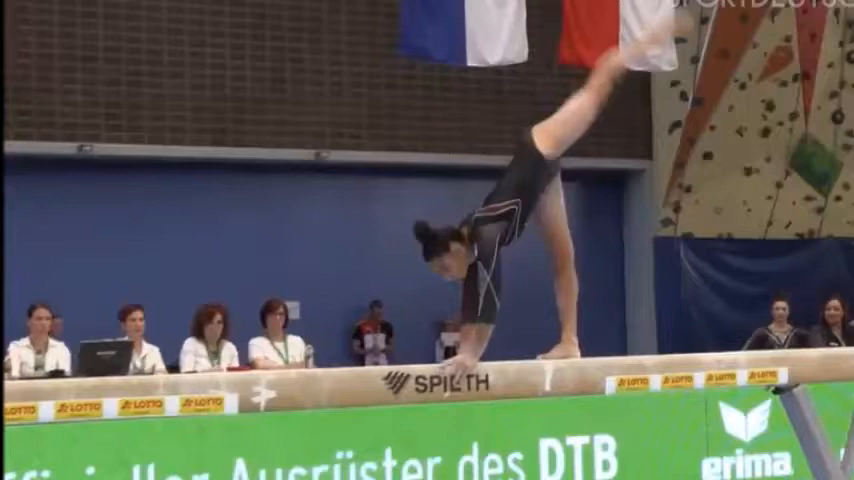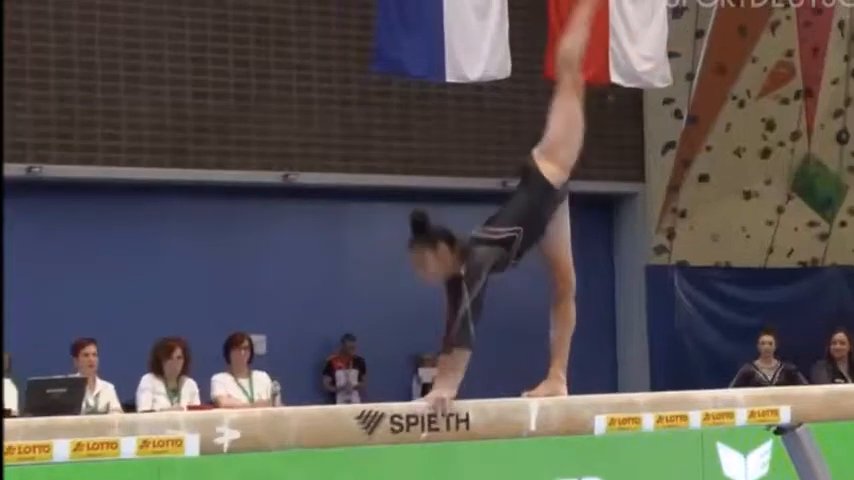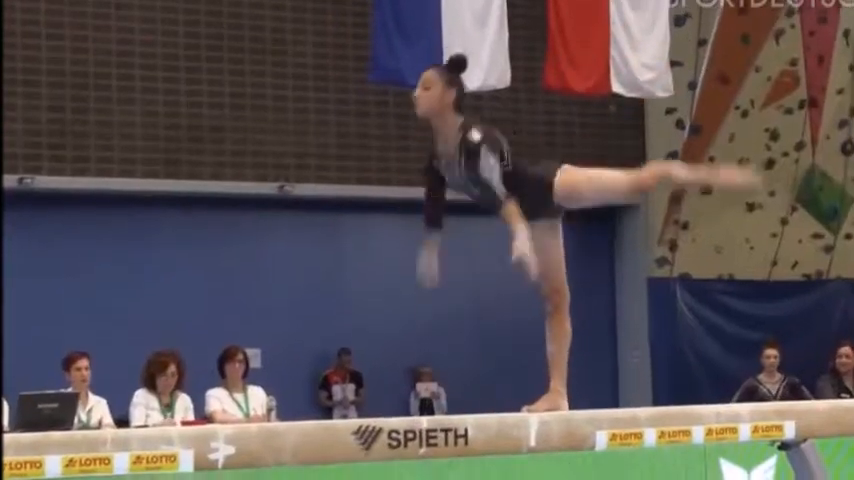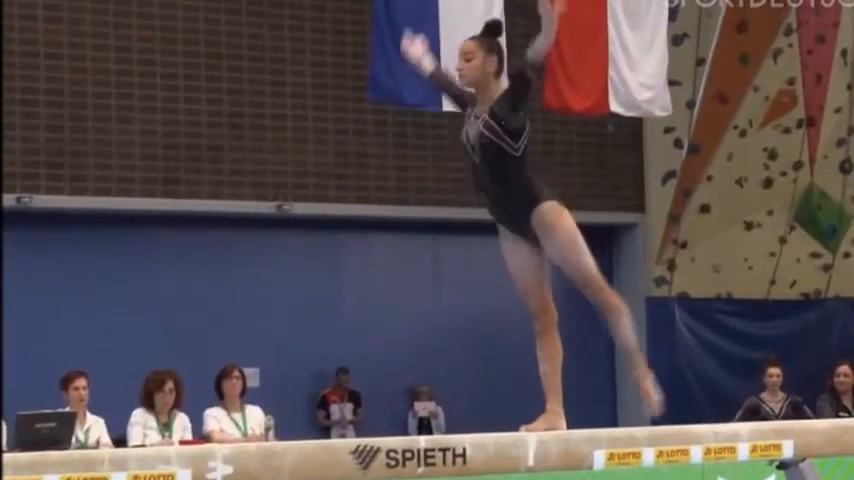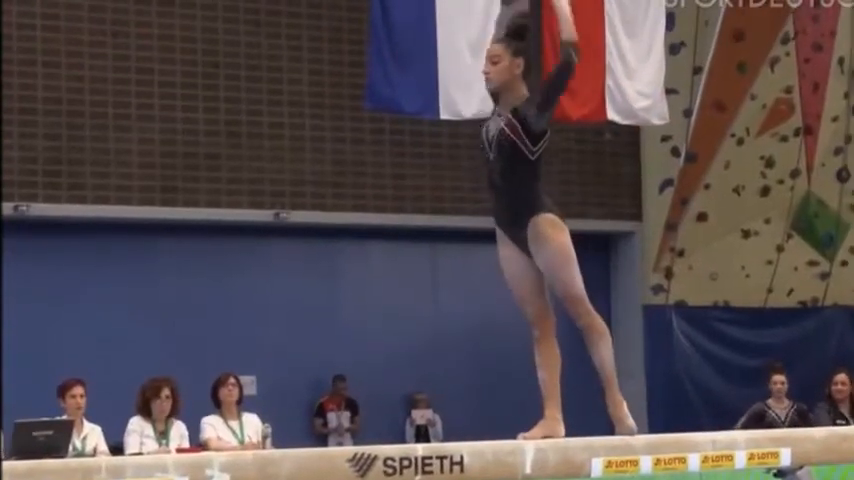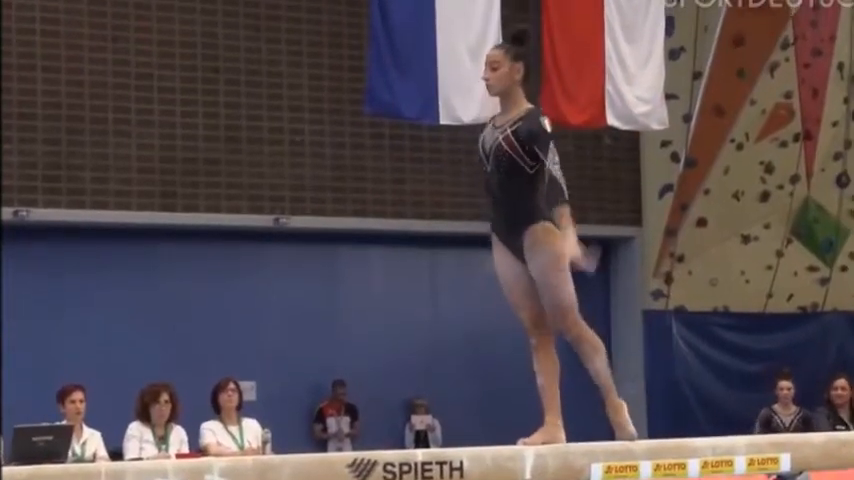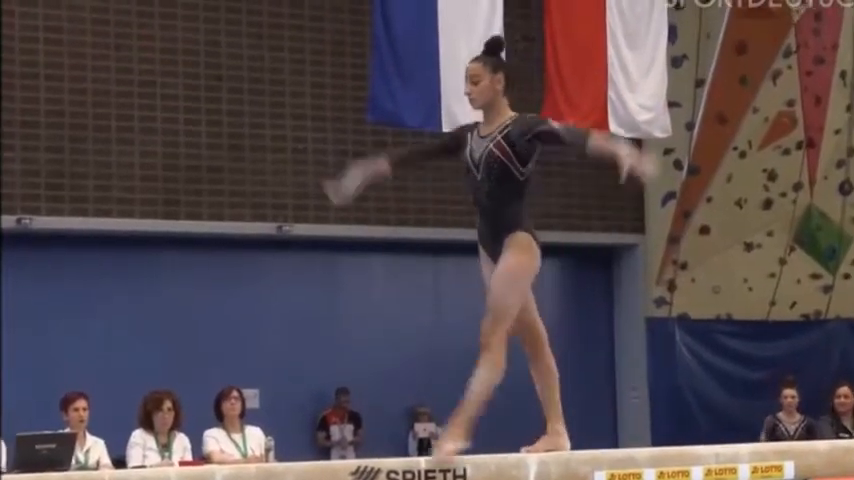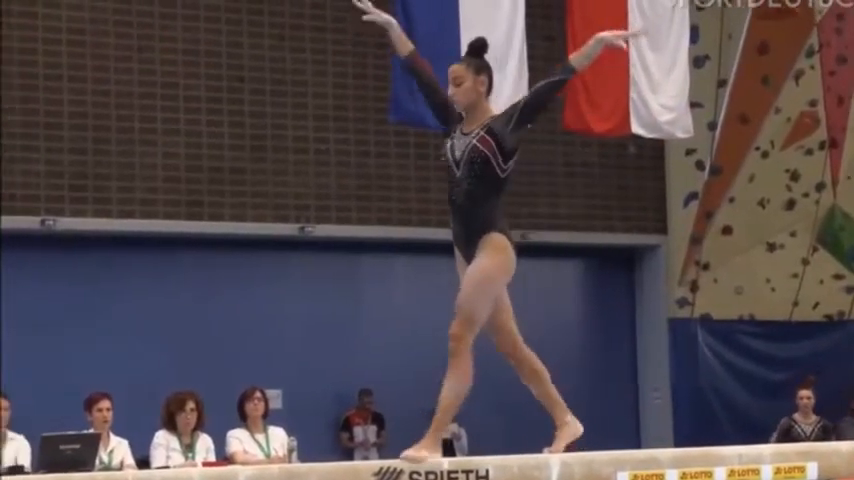
dt=0.3s
person 1, frame 1
left shoulder: (485, 239)
right shoulder: (470, 250)
left elbow: (489, 297)
right elbow: (474, 306)
left wrist: (469, 353)
right wrist: (468, 352)
left hip: (539, 151)
right hip: (540, 166)
left knee: (597, 84)
right knee: (563, 260)
right ankle: (569, 341)
person 1, frame 2
left shoulder: (474, 260)
right shoulder: (460, 269)
left elbow: (466, 325)
right elbow: (457, 333)
left wrist: (446, 386)
right wrist: (447, 384)
left hip: (543, 175)
right hip: (541, 197)
right knee: (563, 288)
person 1, frame 3
left shoulder: (476, 139)
right shoulder: (437, 155)
left elbow: (499, 188)
right elbow: (433, 204)
left wrist: (520, 236)
right wrist: (430, 251)
left hip: (553, 188)
right hip: (539, 213)
right knee: (555, 302)
right ankle: (557, 393)
person 1, frame 4
left shoulder: (510, 105)
right shoulder: (473, 107)
left elbow: (530, 65)
right elbow: (447, 82)
right wrist: (423, 60)
left hip: (539, 210)
right hip: (509, 223)
left knee: (597, 290)
right knee: (541, 314)
left ankle: (641, 372)
right ankle: (553, 411)
person 1, frame 5
left shoulder: (534, 107)
right shoulder: (501, 107)
left elbow: (567, 64)
left hip: (539, 222)
right hip: (508, 230)
left knee: (580, 311)
right knee: (539, 323)
left ankle: (615, 399)
right ankle: (552, 417)
person 1, frame 6
left shoulder: (535, 123)
right shoulder: (492, 126)
left elbow: (554, 183)
left wrist: (570, 240)
left hip: (537, 232)
right hip: (503, 236)
left knee: (569, 326)
right knee: (536, 331)
left ankle: (613, 403)
right ankle: (552, 424)
person 1, frame 7
left shoulder: (526, 127)
right shoulder: (469, 135)
left elbow: (573, 136)
right elbow: (417, 152)
left wrist: (620, 150)
right wrist: (364, 171)
left hip: (519, 243)
right hip: (490, 245)
left knee: (491, 336)
right knee: (532, 340)
left ankle: (459, 427)
right ankle: (556, 431)
person 1, frame 8
left shoulder: (507, 124)
right shoulder: (454, 126)
left elbow: (555, 81)
right elbow: (419, 71)
left wrist: (600, 41)
left hip: (493, 246)
right hip: (466, 249)
left knee: (459, 337)
right knee: (508, 345)
left ankle: (433, 439)
right ankle: (565, 422)
